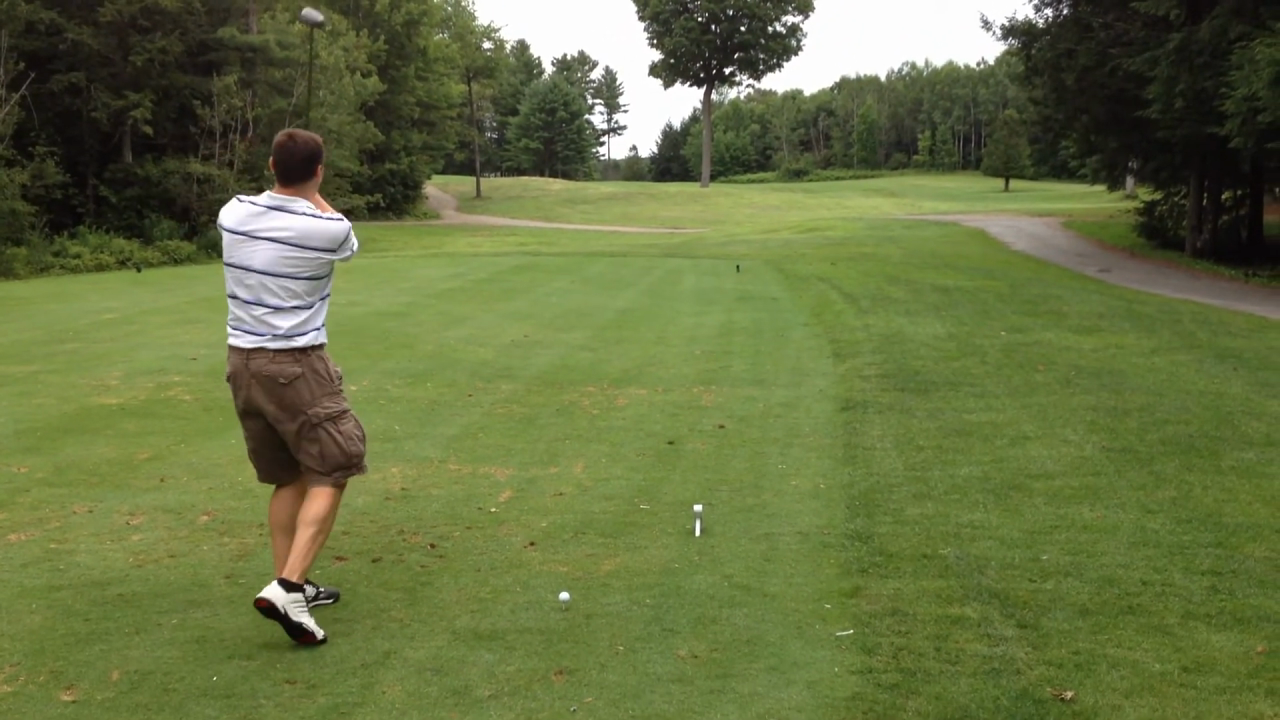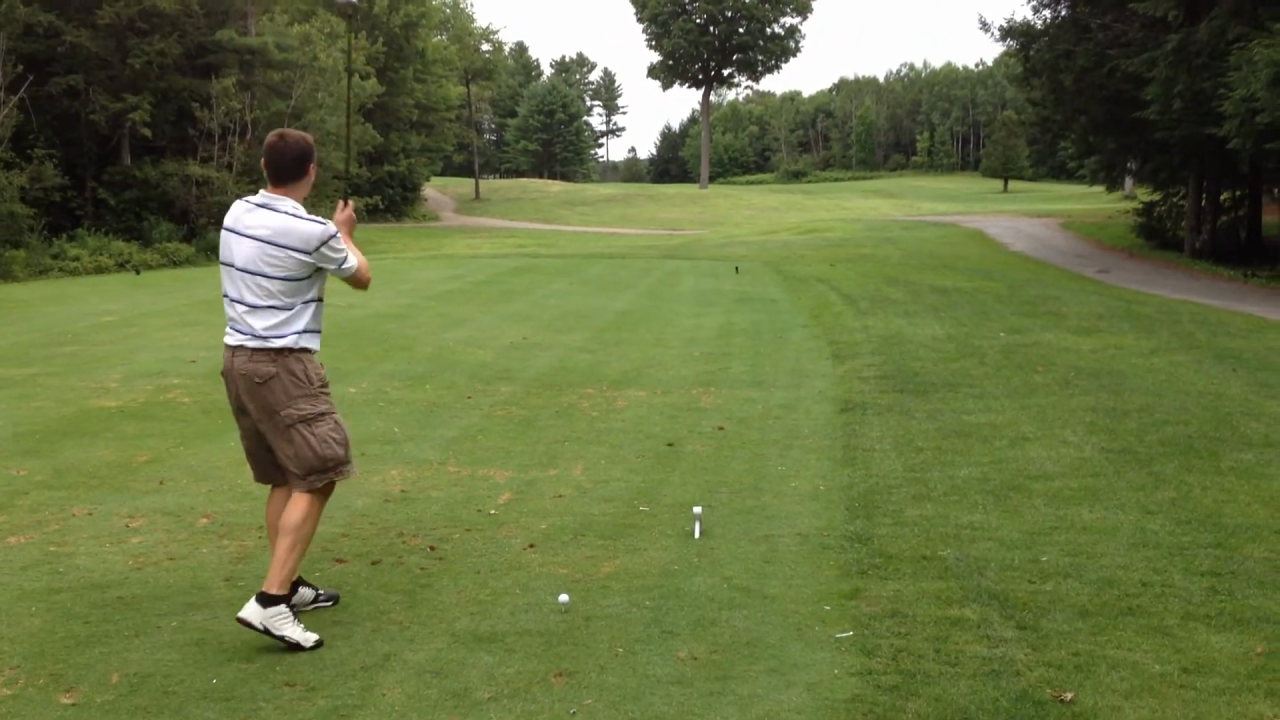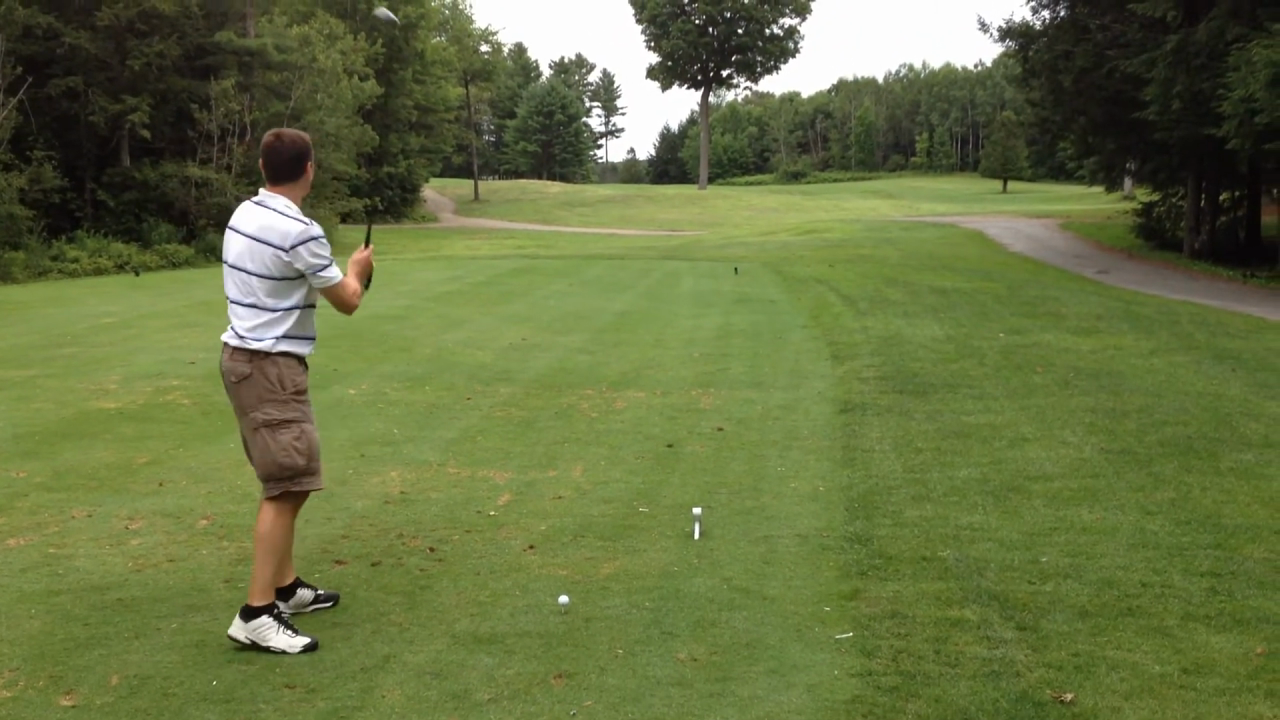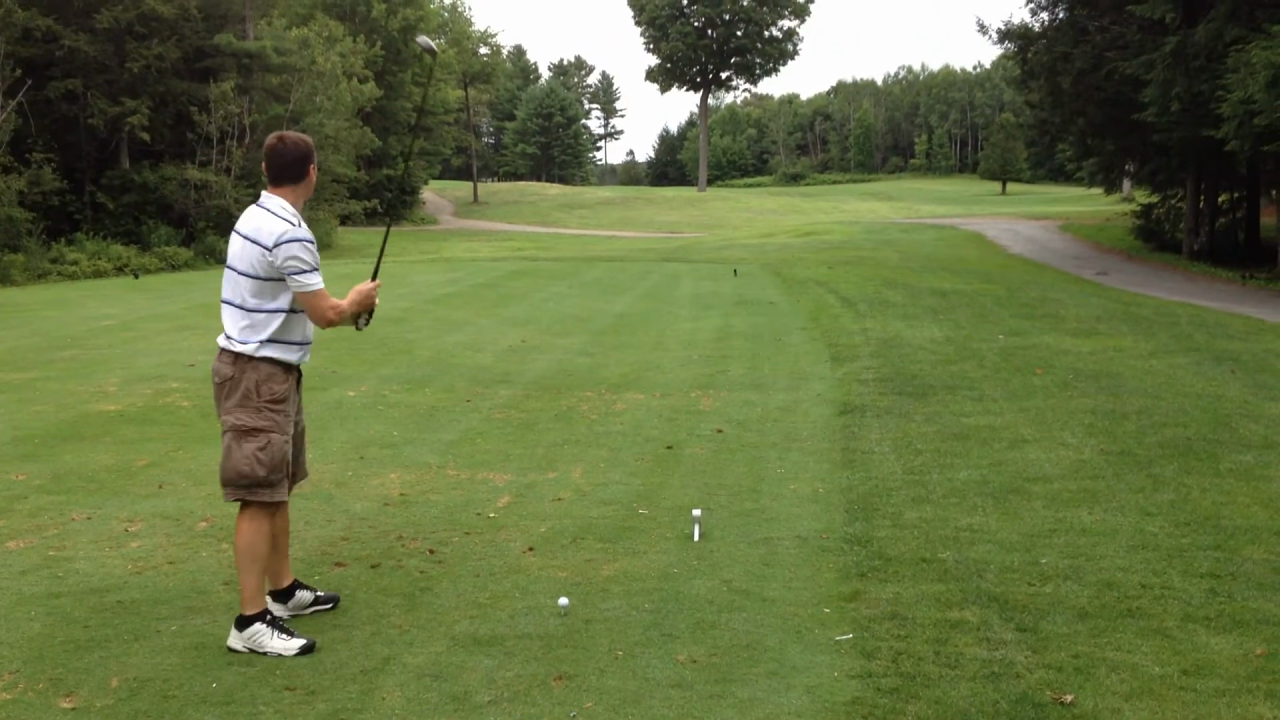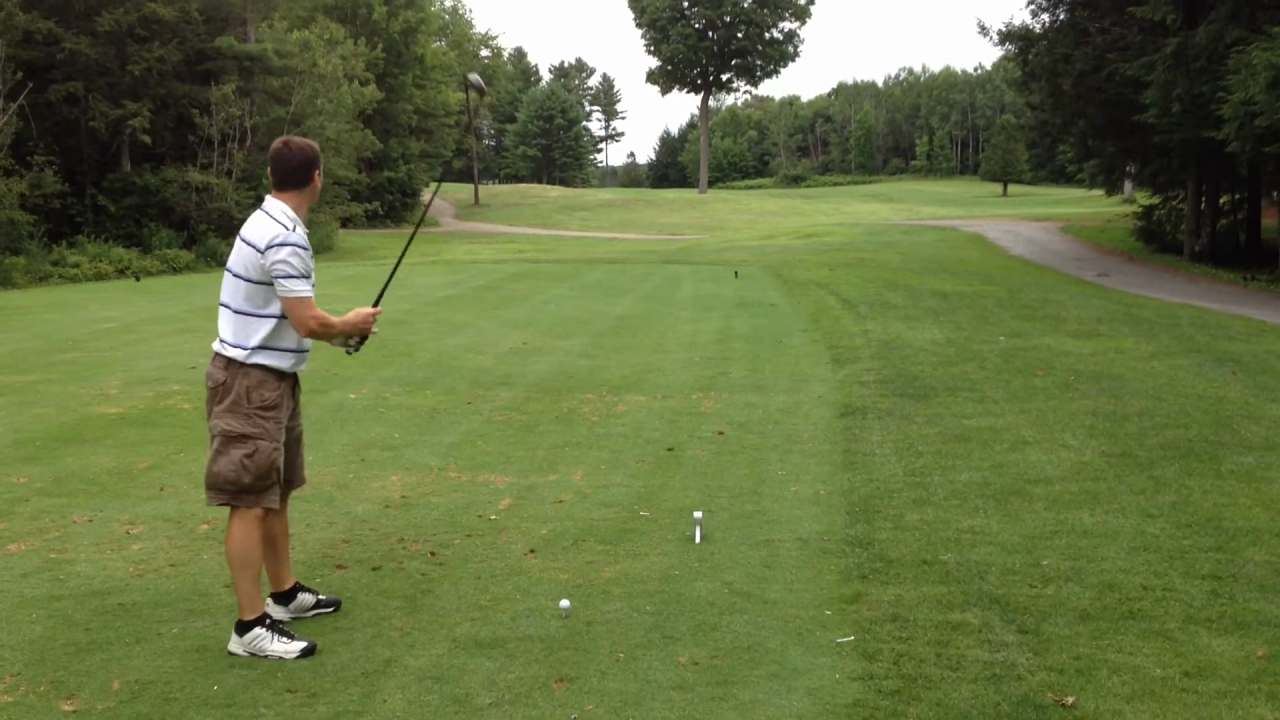
dt=0.1s
person 1, frame 1
left shoulder: (235, 212)
right shoulder: (325, 228)
left wrist: (292, 192)
right wrist: (315, 197)
left hip: (245, 362)
right hip: (294, 365)
left knee: (291, 477)
right knee: (331, 472)
left ankle: (289, 582)
right ankle: (286, 587)
person 1, frame 2
left shoulder: (238, 213)
right shoulder: (312, 231)
right elbow: (361, 277)
right wrist: (346, 231)
left hip: (241, 360)
right hip: (282, 366)
left knee: (286, 478)
right knee: (315, 478)
left ankle: (287, 586)
right ankle: (268, 600)
person 1, frame 3
left shoulder: (247, 213)
right shoulder: (300, 232)
right elbow: (345, 301)
left wrist: (340, 273)
right wrist: (359, 268)
left hip: (253, 360)
right hip: (270, 368)
left knee: (285, 482)
right knee: (288, 486)
left ankle: (283, 588)
right ankle: (255, 614)
person 1, frame 4
left shoulder: (254, 216)
right shoulder: (289, 234)
right elbow: (326, 314)
left wrist: (344, 299)
right wrist: (359, 297)
left hip: (250, 363)
right hip: (260, 372)
left knee: (275, 488)
right knee: (260, 494)
left ankle: (282, 590)
right ankle: (250, 621)
person 1, frame 5
left shoulder: (268, 221)
right shoulder: (285, 238)
right elbow: (306, 323)
left wrist: (340, 329)
right wrist: (354, 323)
left hip: (268, 375)
right hip: (251, 379)
left knee: (276, 492)
right knee: (250, 500)
left ankle: (284, 594)
right ankle: (250, 626)
